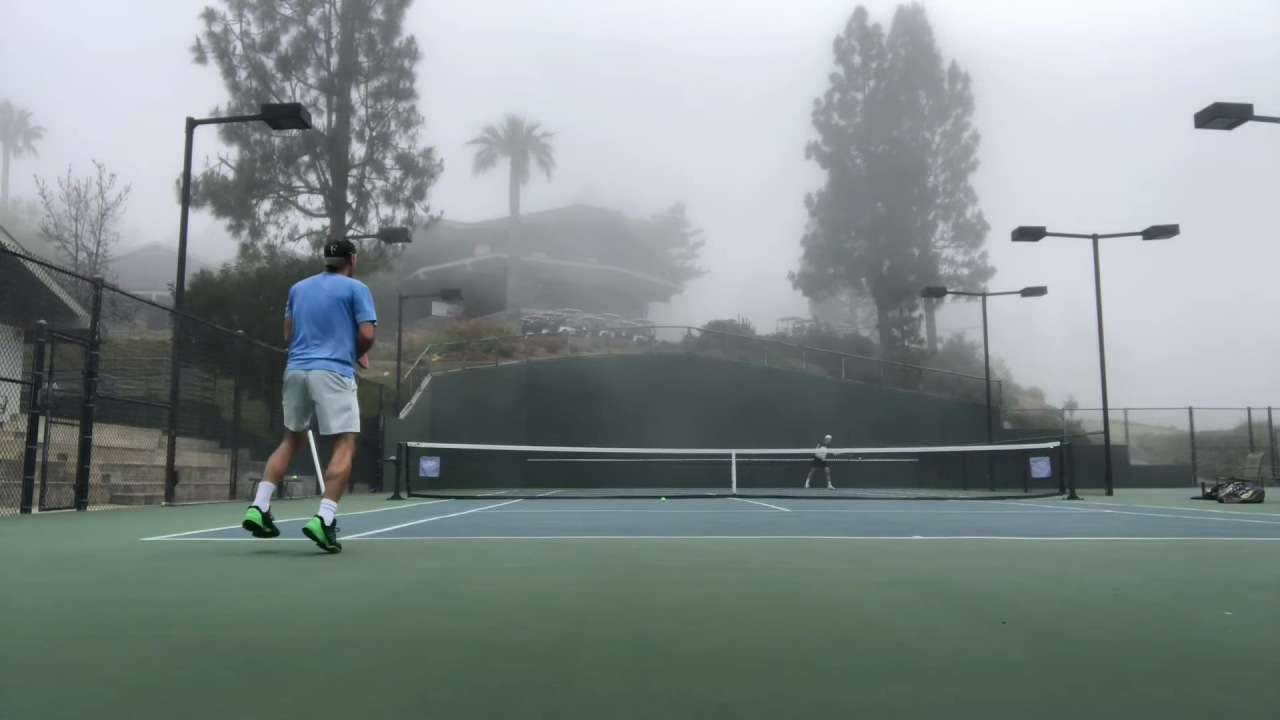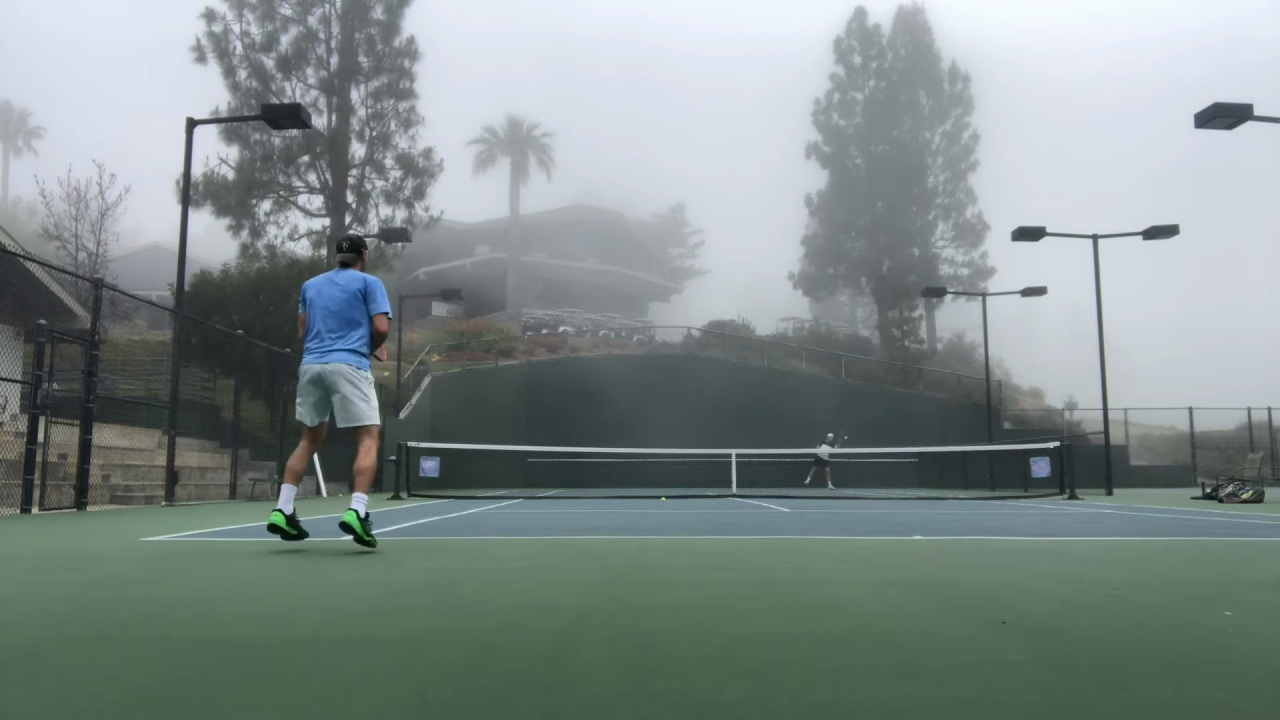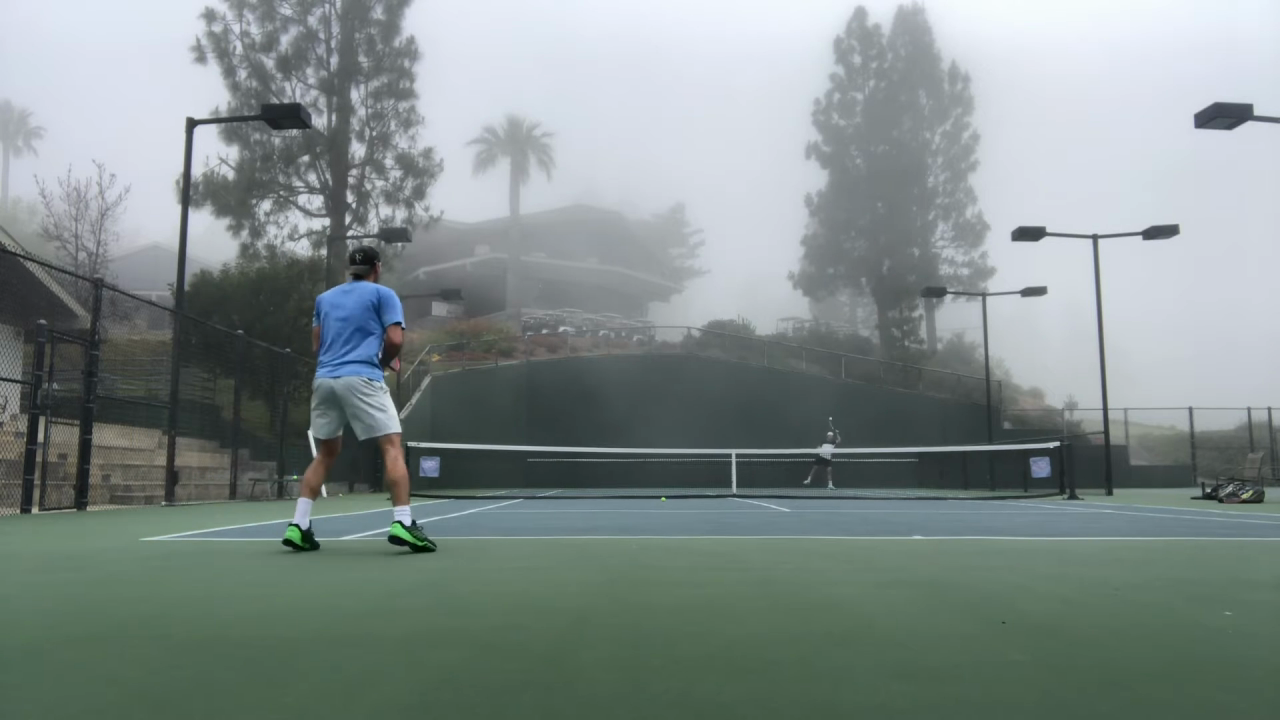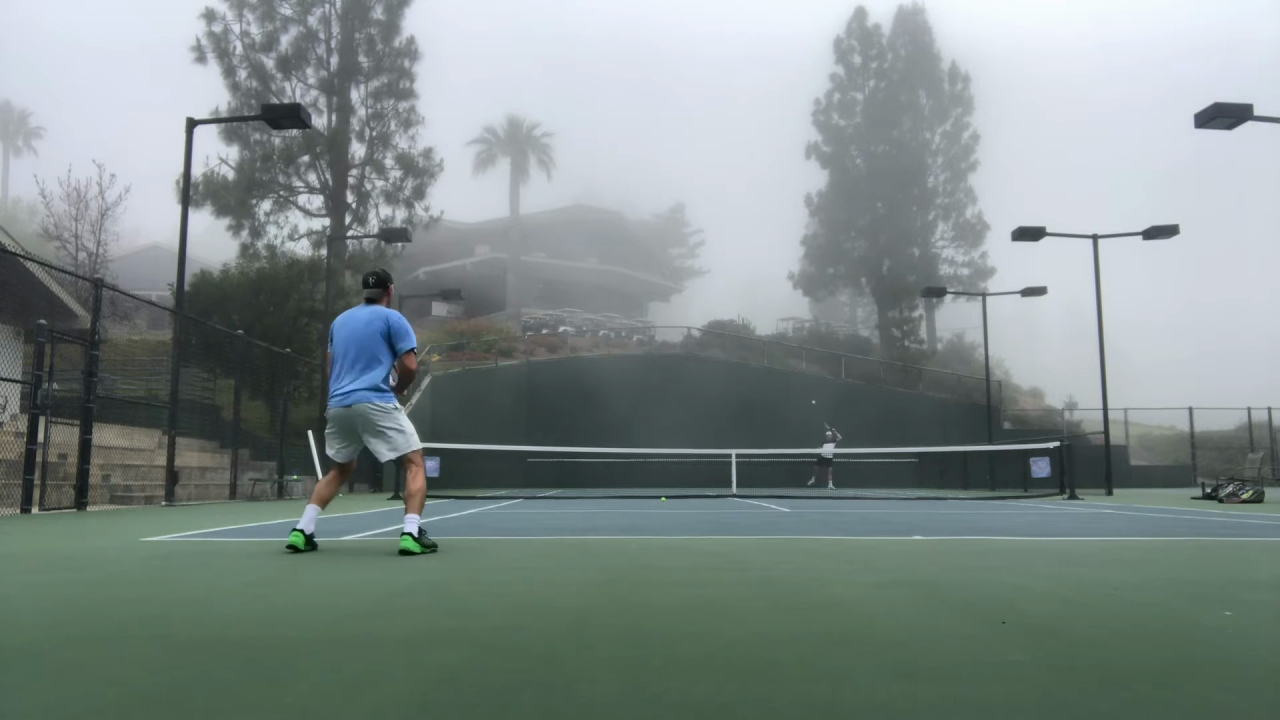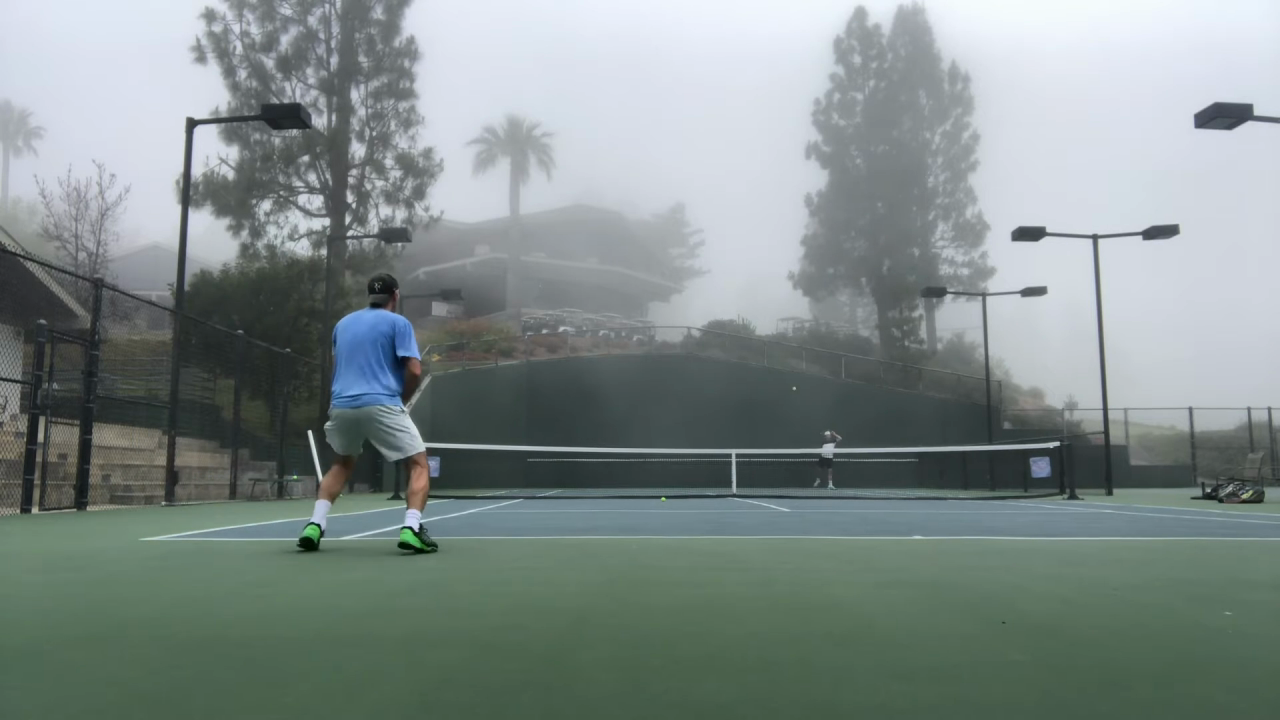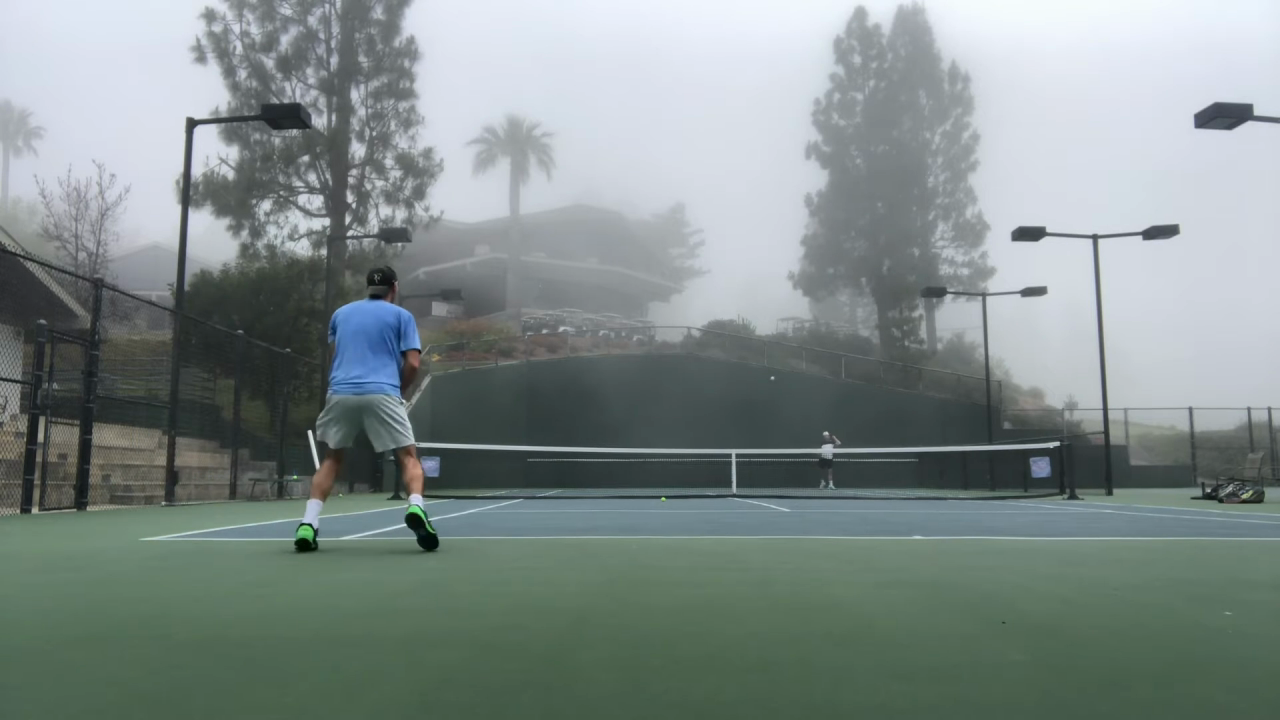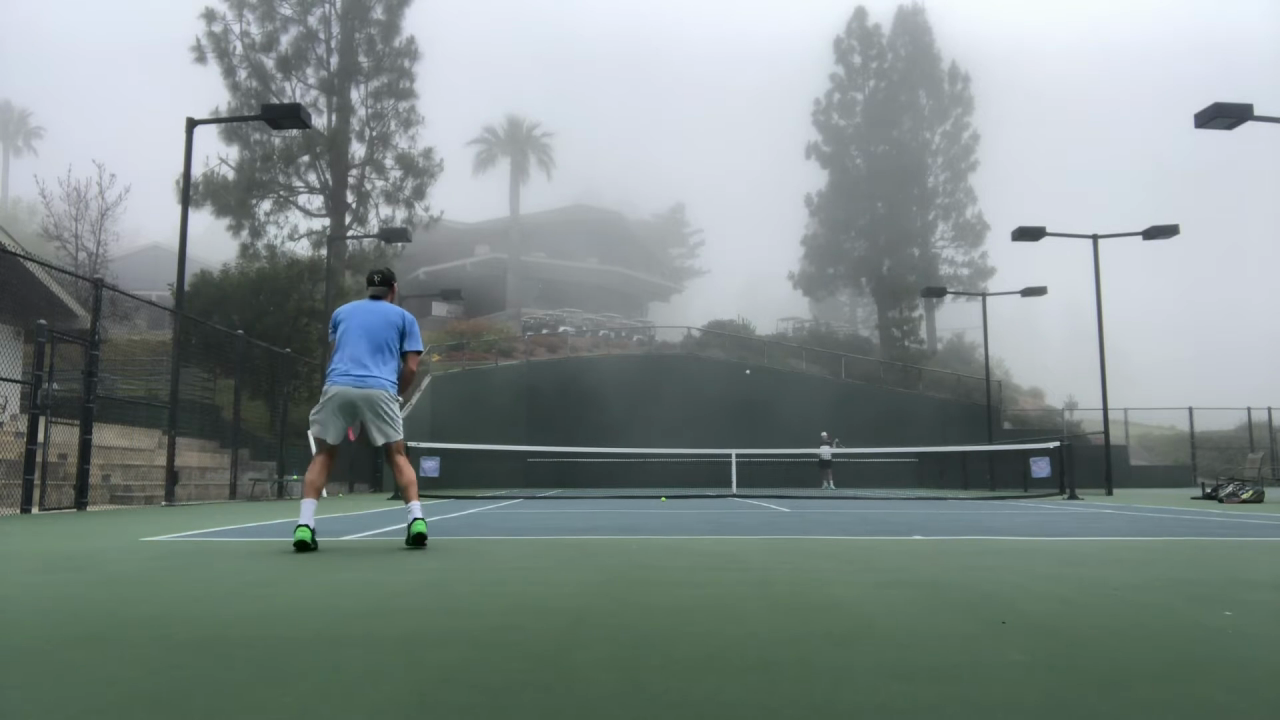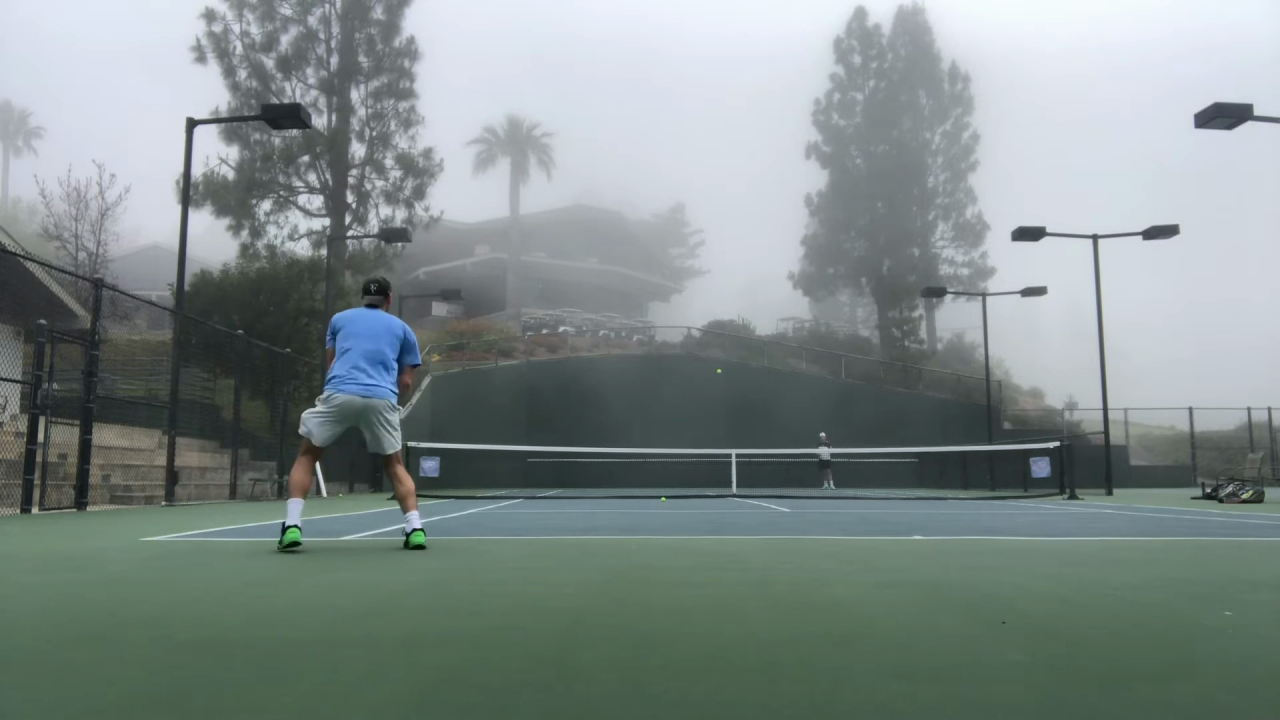
dt=0.1s
person 1, frame 1
left shoulder: (298, 289)
right shoulder: (355, 287)
left elbow: (288, 334)
right elbow: (367, 334)
right wrist: (352, 354)
left hip: (296, 371)
right hip: (332, 372)
left knee: (290, 442)
right knee: (345, 447)
left ankle: (258, 509)
right ankle: (323, 520)
person 1, frame 2
left shoulder: (310, 285)
right shoulder: (369, 283)
left elbow: (302, 330)
right elbow: (381, 328)
right wrist: (368, 351)
left hip: (311, 367)
right hip: (347, 368)
left knee: (310, 440)
right knee: (369, 439)
left ankle: (283, 513)
right ankle: (357, 513)
person 1, frame 3
left shoulder: (324, 298)
right shoulder: (383, 294)
left elbow: (316, 344)
right elbow: (395, 340)
right wrist: (382, 363)
left hip: (325, 381)
right hip: (363, 380)
left knee: (325, 455)
right knee: (392, 450)
left ankle: (299, 526)
right ankle: (403, 524)
person 1, frame 4
left shoulder: (339, 321)
right shoulder: (393, 318)
right elbow: (410, 366)
right wrist: (394, 390)
left hip: (338, 406)
right hip: (375, 403)
left knee: (340, 471)
right knee: (415, 465)
left ankle: (304, 529)
right ankle: (412, 533)
person 1, frame 5
left shoulder: (342, 323)
right shoulder: (398, 323)
right elbow: (414, 372)
right wrist: (401, 399)
left hip: (342, 406)
right hip: (382, 404)
left knee: (341, 465)
right knee: (419, 466)
left ankle: (315, 525)
right ankle: (412, 528)
person 1, frame 6
left shoulder: (341, 314)
right shoulder: (402, 316)
right elbow: (412, 364)
right wrist: (398, 395)
left hip: (341, 393)
right hip: (383, 394)
left knee: (331, 460)
right knee: (408, 459)
left ankle: (308, 525)
right ankle: (416, 510)
person 1, frame 7
left shoulder: (342, 312)
right shoulder: (405, 318)
right elbow: (411, 368)
right wrist: (396, 396)
left hip: (337, 387)
right hip: (379, 390)
left knee: (323, 456)
right knee: (397, 457)
left ankle: (305, 526)
right ankle: (416, 520)
person 1, frame 8
left shoulder: (340, 318)
right shoulder: (402, 328)
right elbow: (407, 378)
left hip: (339, 394)
right hip: (382, 398)
left knee: (306, 457)
right knee: (395, 467)
left ankle: (292, 527)
right ankle: (415, 530)
